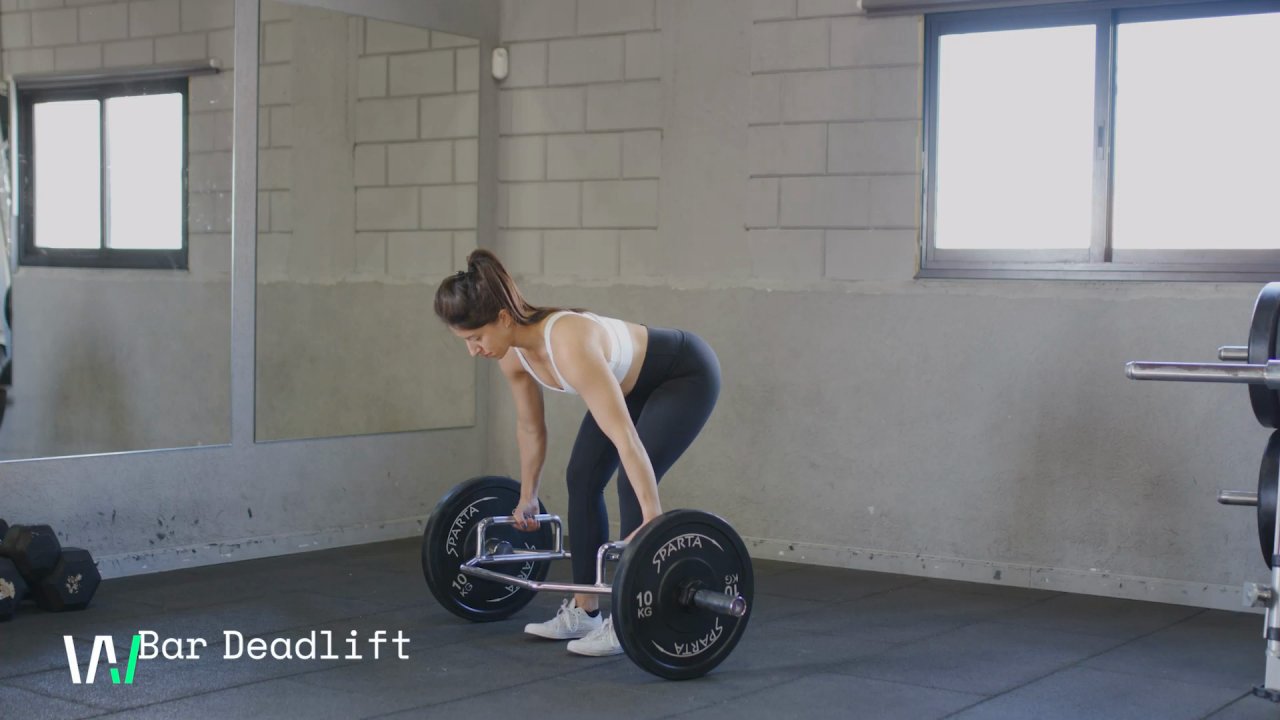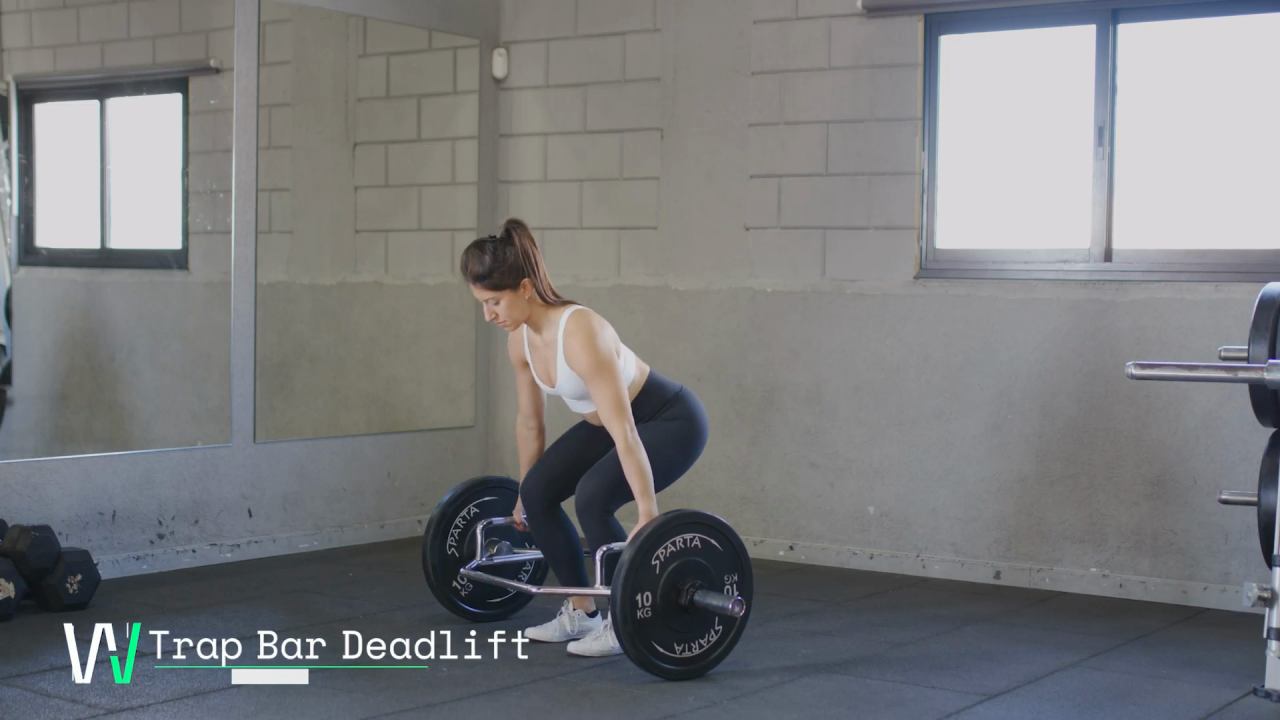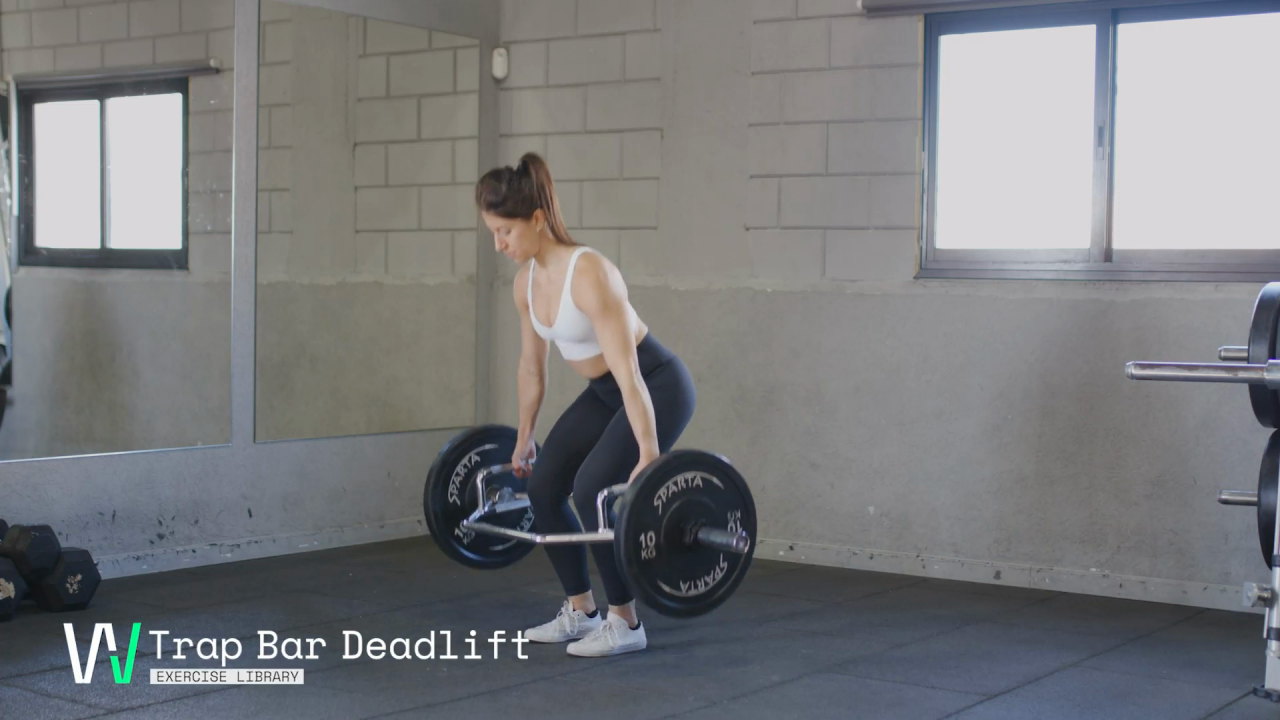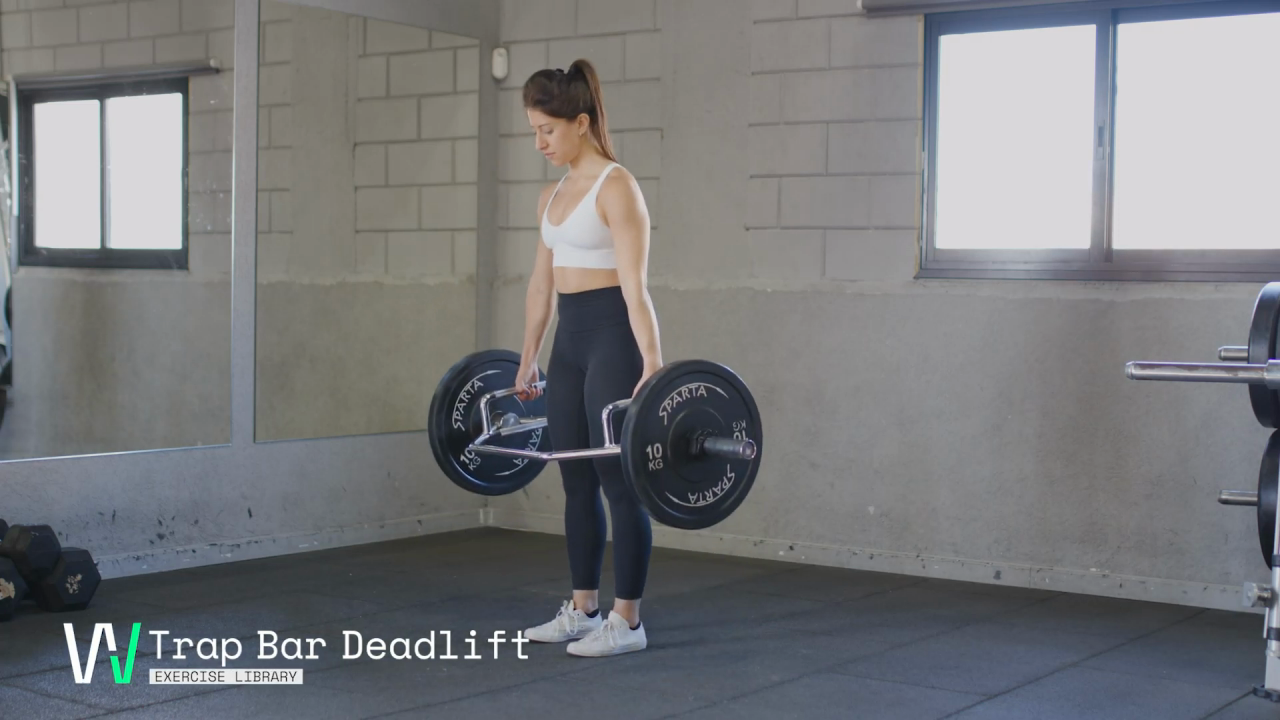
dt=0.7s
person 1, frame 1
left shoulder: (569, 344)
right shoulder: (513, 352)
left elbow: (624, 436)
right elbow: (530, 427)
left wrist: (653, 519)
right wrist: (528, 497)
left hip: (686, 374)
right hip: (632, 380)
left knee: (631, 484)
right knee: (582, 477)
right ankle: (583, 610)
person 1, frame 2
left shoulder: (581, 334)
right shoulder: (521, 339)
left elbow: (625, 434)
right elbow: (529, 422)
left wrist: (648, 516)
right wrist: (522, 495)
left hip: (671, 421)
right hip: (607, 424)
left knee: (592, 498)
right knee: (536, 493)
right ankle: (581, 611)
person 1, frame 3
left shoulder: (589, 274)
right shoulder: (527, 281)
left elbow: (629, 374)
right elbow: (532, 367)
left wrist: (649, 459)
right wrist: (523, 442)
left hip: (658, 386)
right hip: (603, 392)
left knee: (592, 490)
right knee: (542, 485)
left ankle: (626, 622)
right ankle: (581, 611)
person 1, frame 4
left shoulder: (618, 187)
right shoulder: (554, 194)
left elbow: (636, 287)
right elbow: (542, 283)
left wrist: (652, 369)
right wrist: (528, 360)
left hip: (615, 339)
right hip: (570, 343)
left knee: (619, 483)
right knee: (578, 482)
left ankle: (627, 622)
right ankle: (582, 610)
